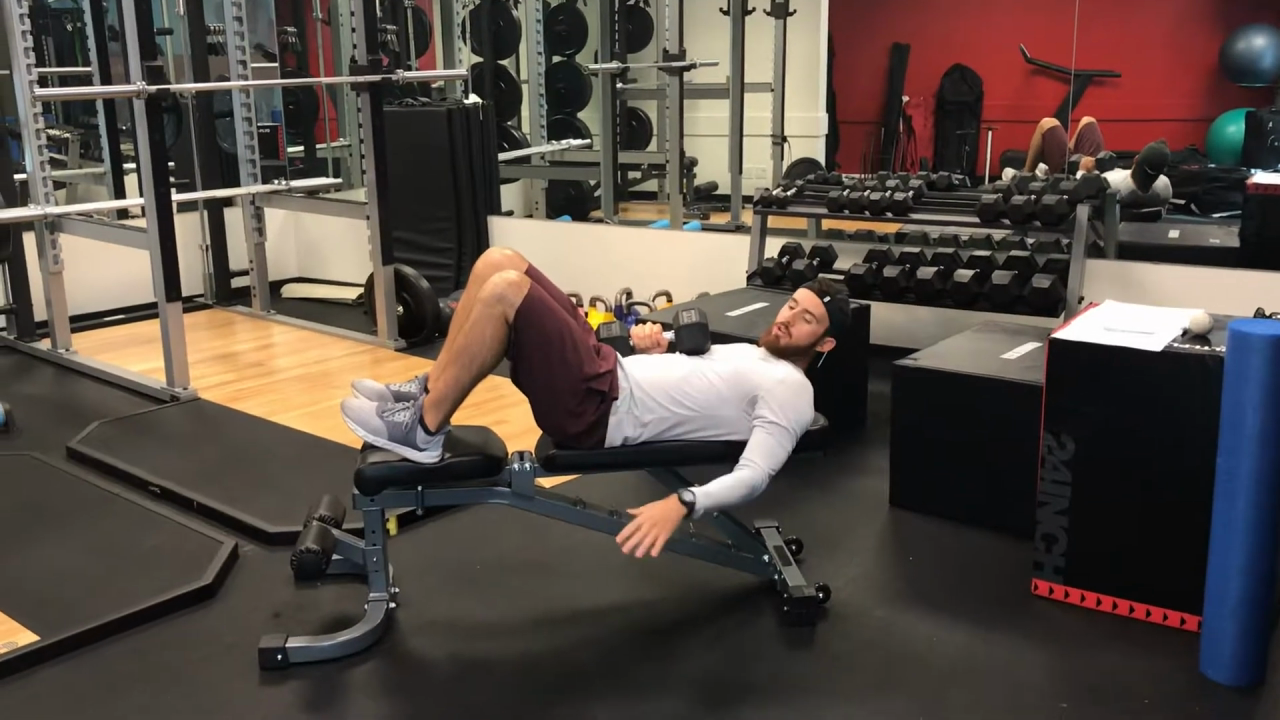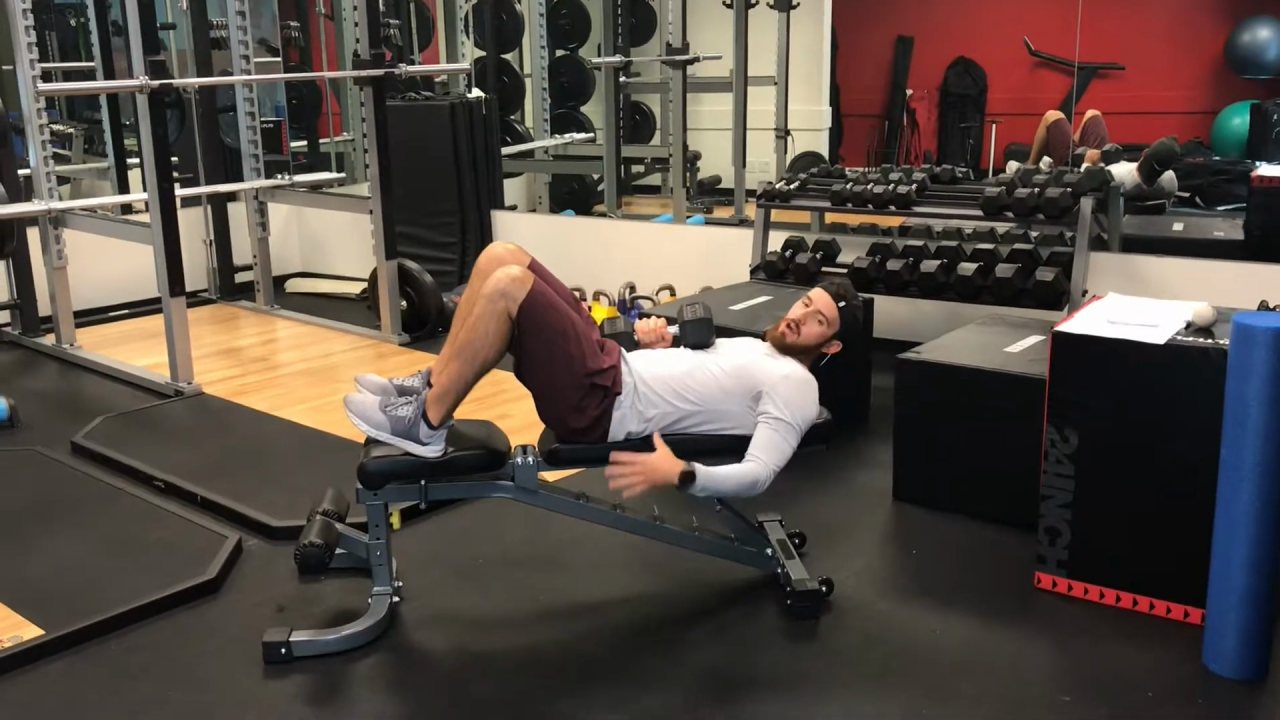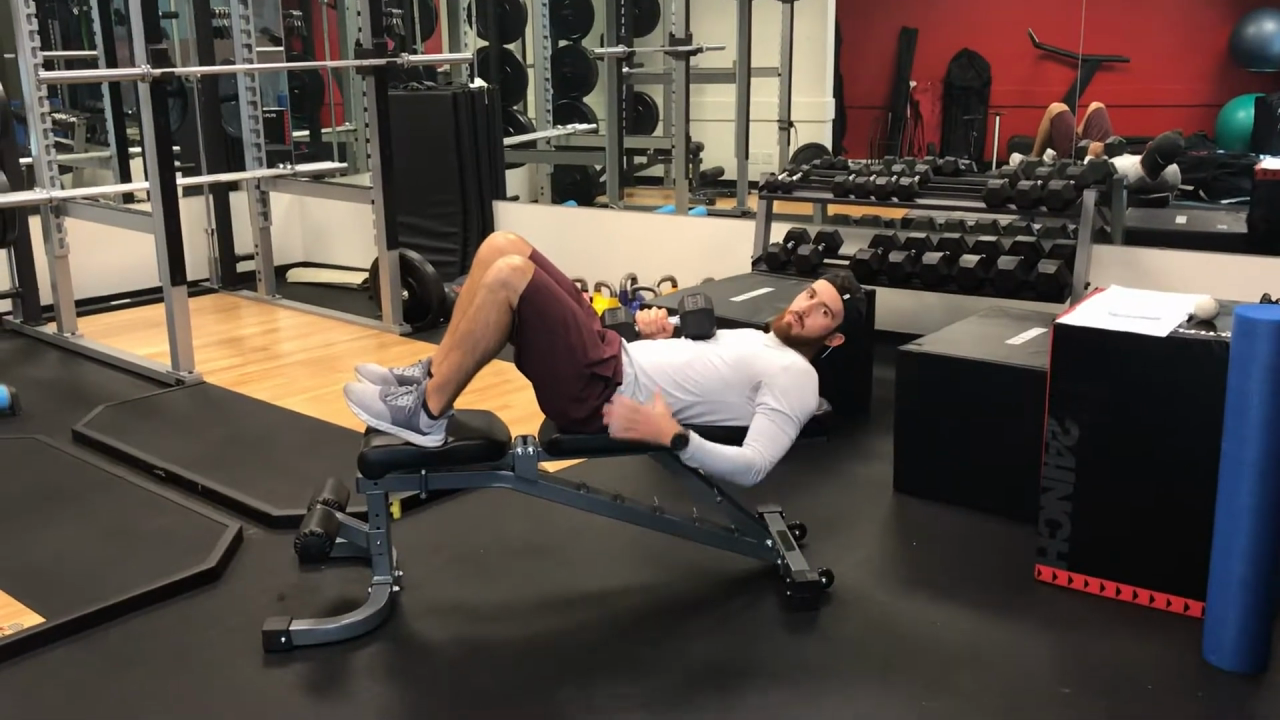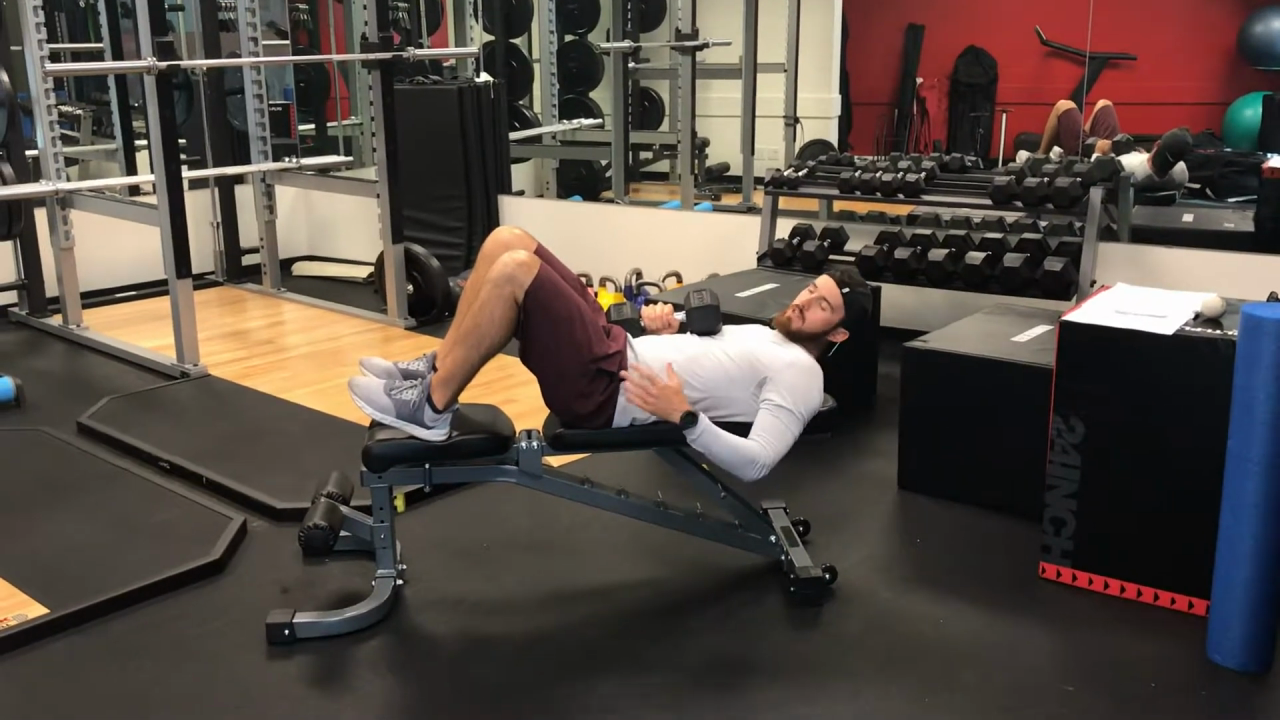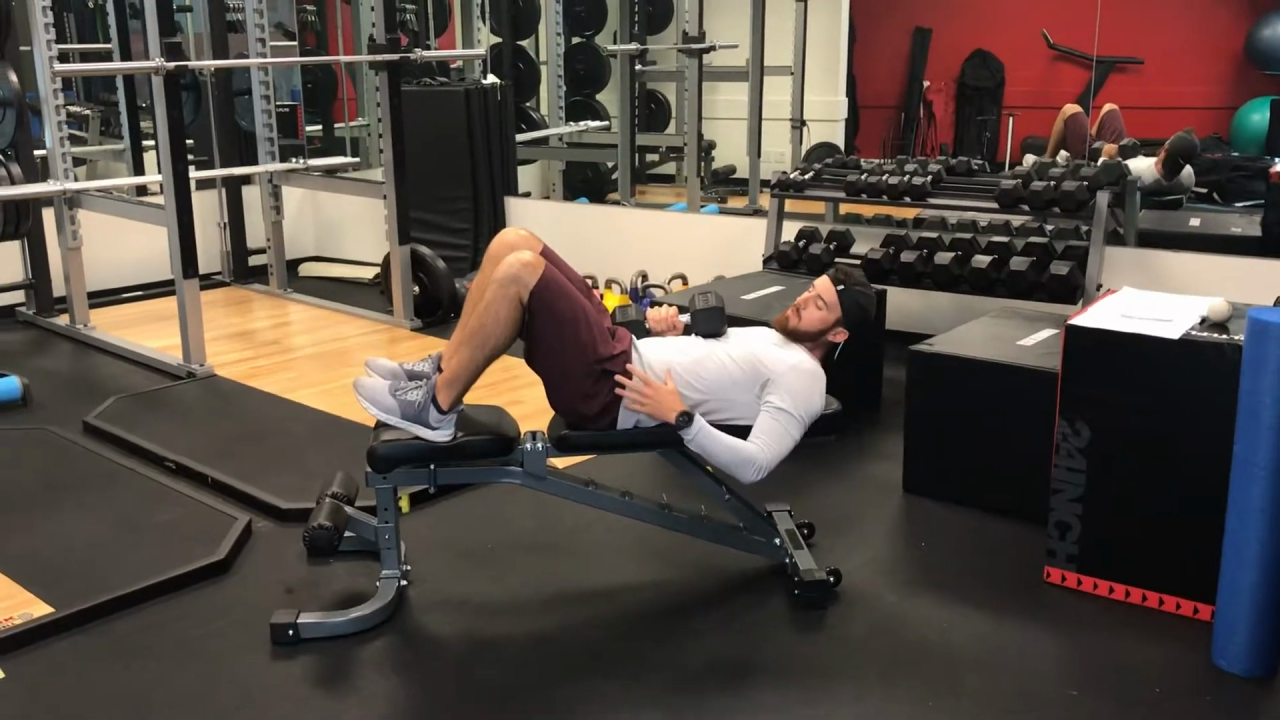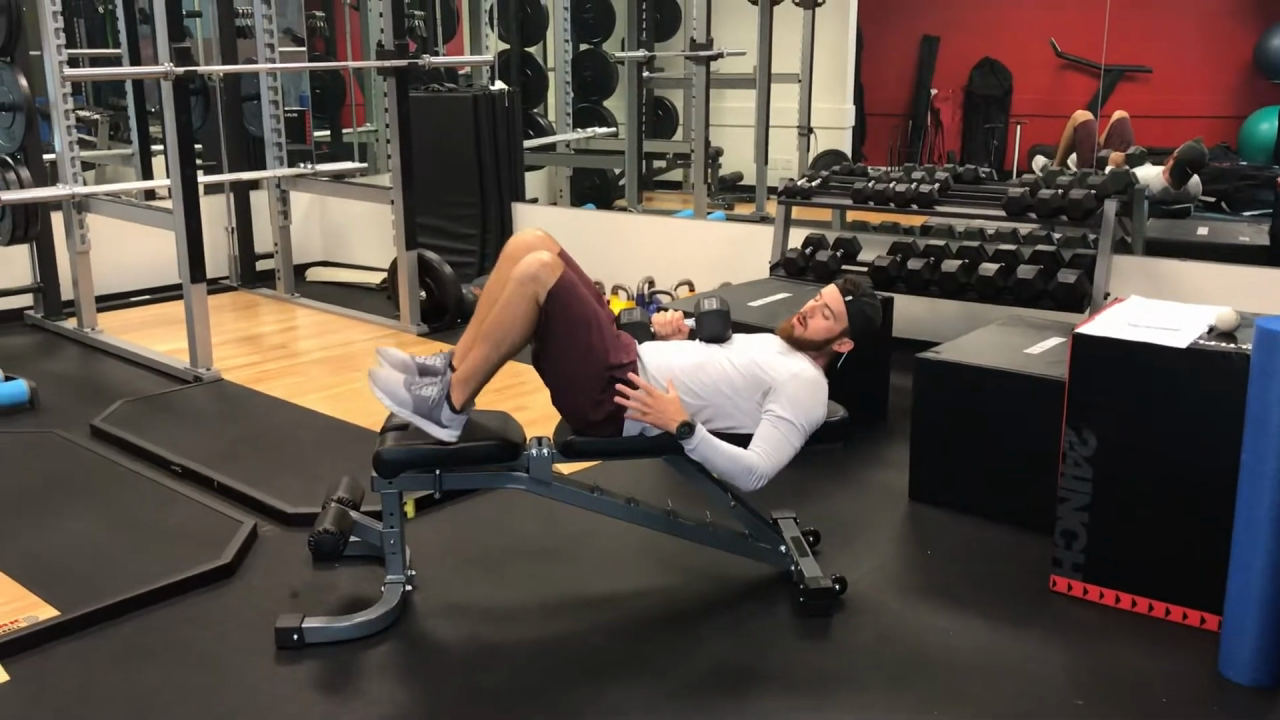
dt=0.4s
person 1, frame 1
left shoulder: (789, 391)
right shoulder: (753, 356)
left elbow: (754, 474)
left wrist: (680, 506)
right wrist: (653, 349)
left hip: (601, 411)
right hip: (609, 373)
left knee: (505, 289)
right knee: (500, 263)
left ankle: (424, 429)
right ankle: (428, 393)
person 1, frame 2
left shoulder: (793, 388)
right shoulder: (755, 349)
left elbow: (758, 473)
left wrist: (680, 474)
right wrist: (658, 343)
left hip: (604, 406)
right hip: (614, 367)
left knee: (508, 284)
right knee: (502, 256)
left ankle: (425, 422)
right ankle: (430, 384)
person 1, frame 3
left shoulder: (794, 379)
right shoulder: (758, 341)
left elbow: (752, 465)
left wrist: (674, 437)
right wrist: (658, 332)
left hip: (601, 395)
right hip: (613, 358)
left knee: (509, 276)
right knee: (503, 246)
left ankle: (427, 412)
right ankle: (431, 375)
person 1, frame 4
left shoulder: (798, 375)
right shoulder: (763, 337)
left elbow: (755, 461)
left wrist: (684, 415)
right wrist: (664, 330)
left hip: (606, 394)
right hip: (617, 353)
left knee: (514, 270)
right knee: (507, 241)
left ankle: (431, 405)
right ankle: (436, 368)
person 1, frame 5
left shoulder: (800, 378)
right shoulder: (770, 339)
left elbow: (753, 464)
left wrist: (680, 417)
right wrist: (671, 331)
left hip: (610, 396)
right hip: (621, 355)
left knee: (520, 271)
right knee: (514, 242)
left ankle: (437, 406)
right ankle: (442, 369)
person 1, frame 6
left shoulder: (802, 387)
right shoulder: (772, 346)
left elbow: (754, 473)
left wrist: (683, 427)
right wrist: (676, 337)
left hip: (614, 403)
right hip: (627, 360)
left knee: (537, 271)
right knee: (530, 244)
left ankle: (449, 404)
right ankle: (453, 367)
